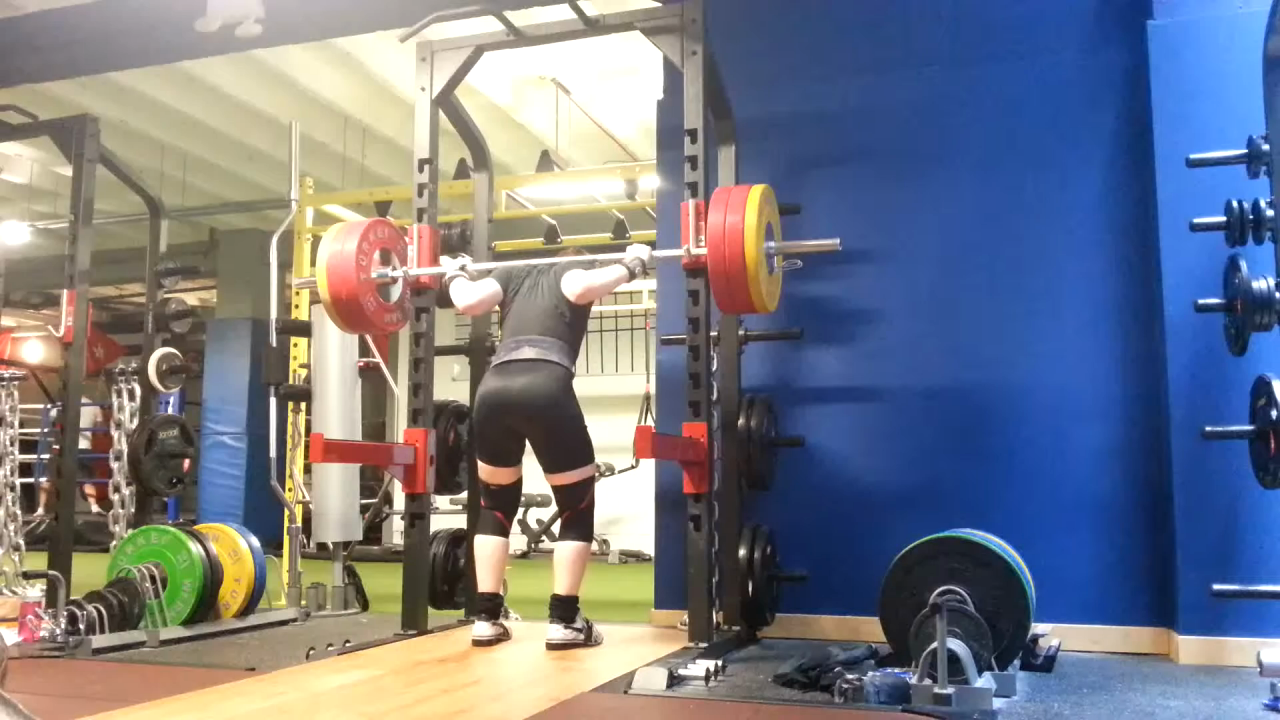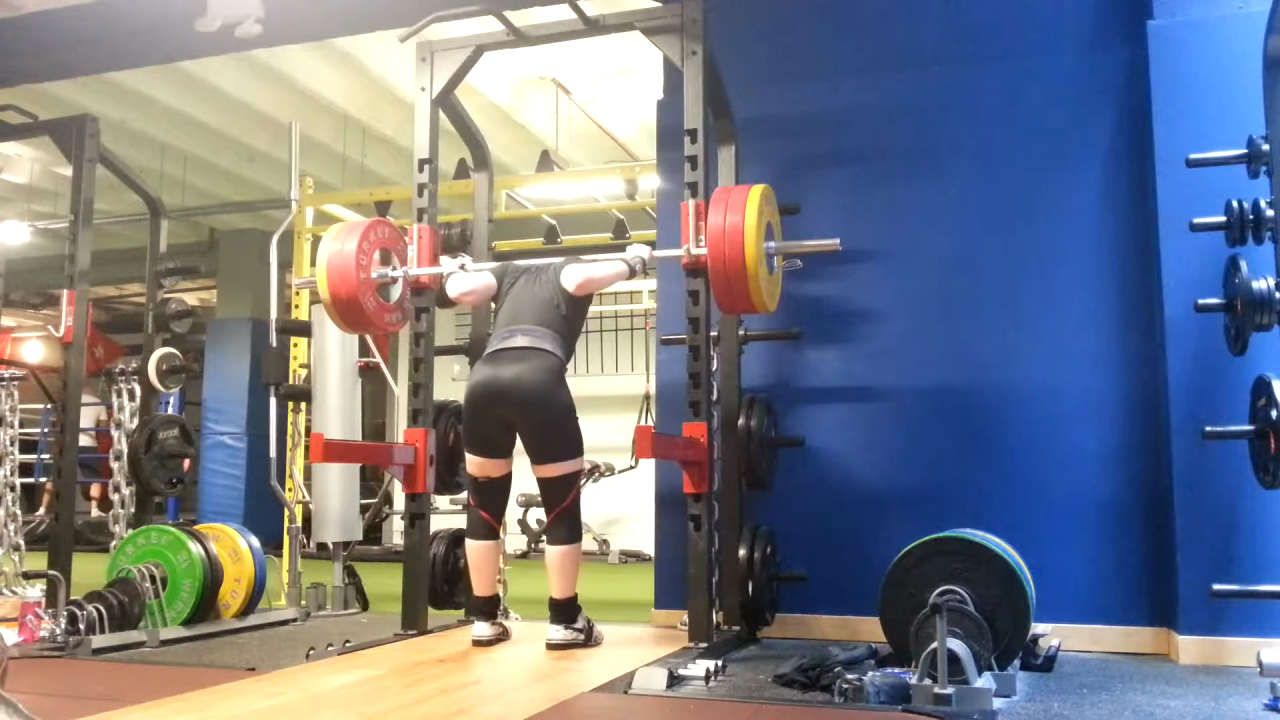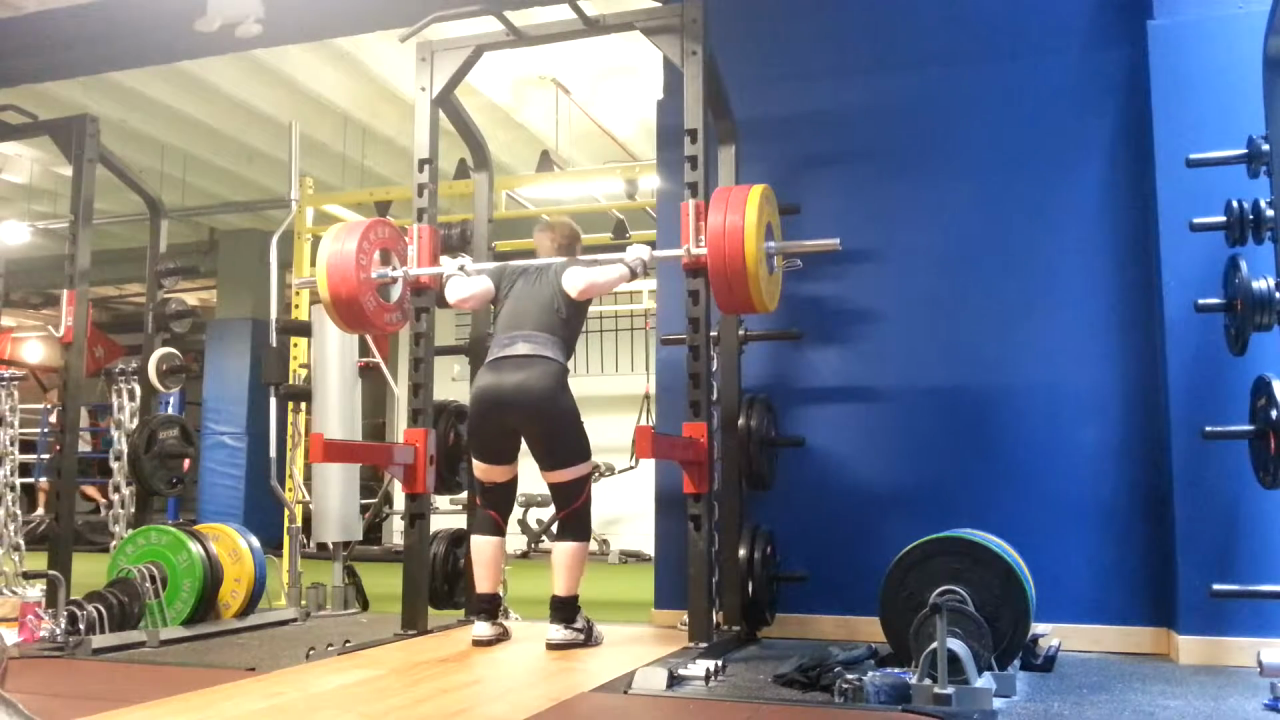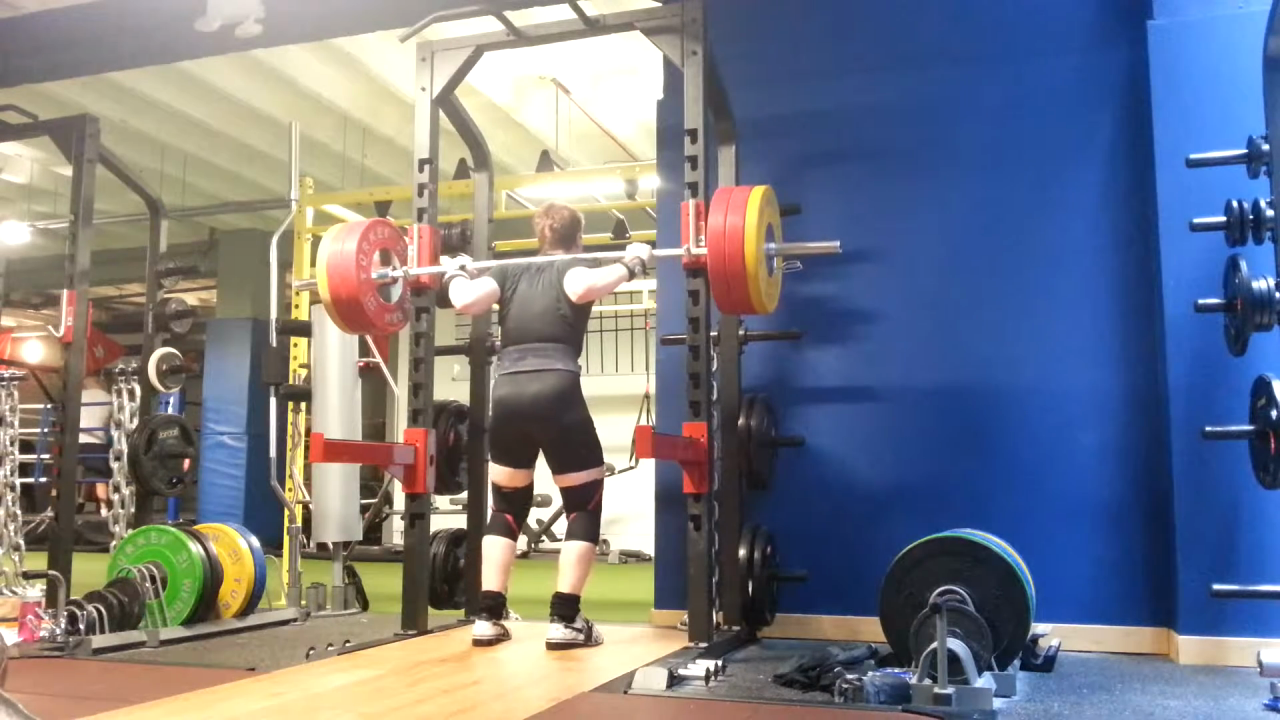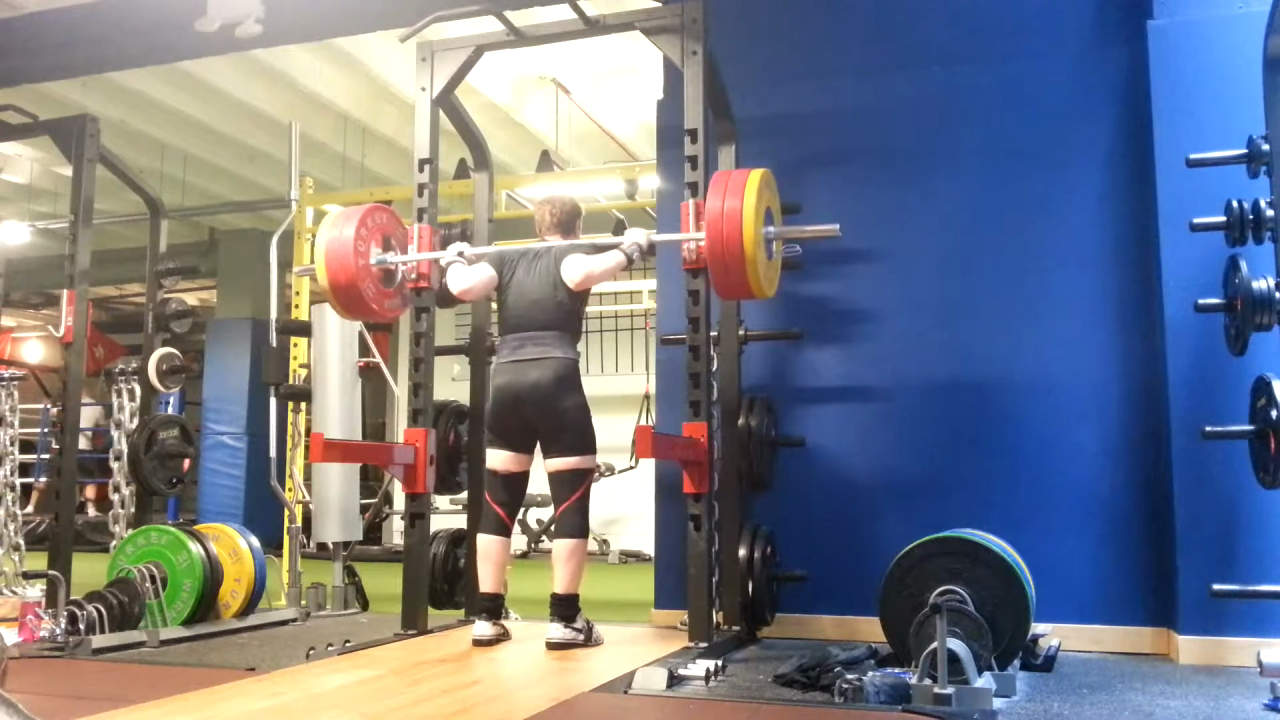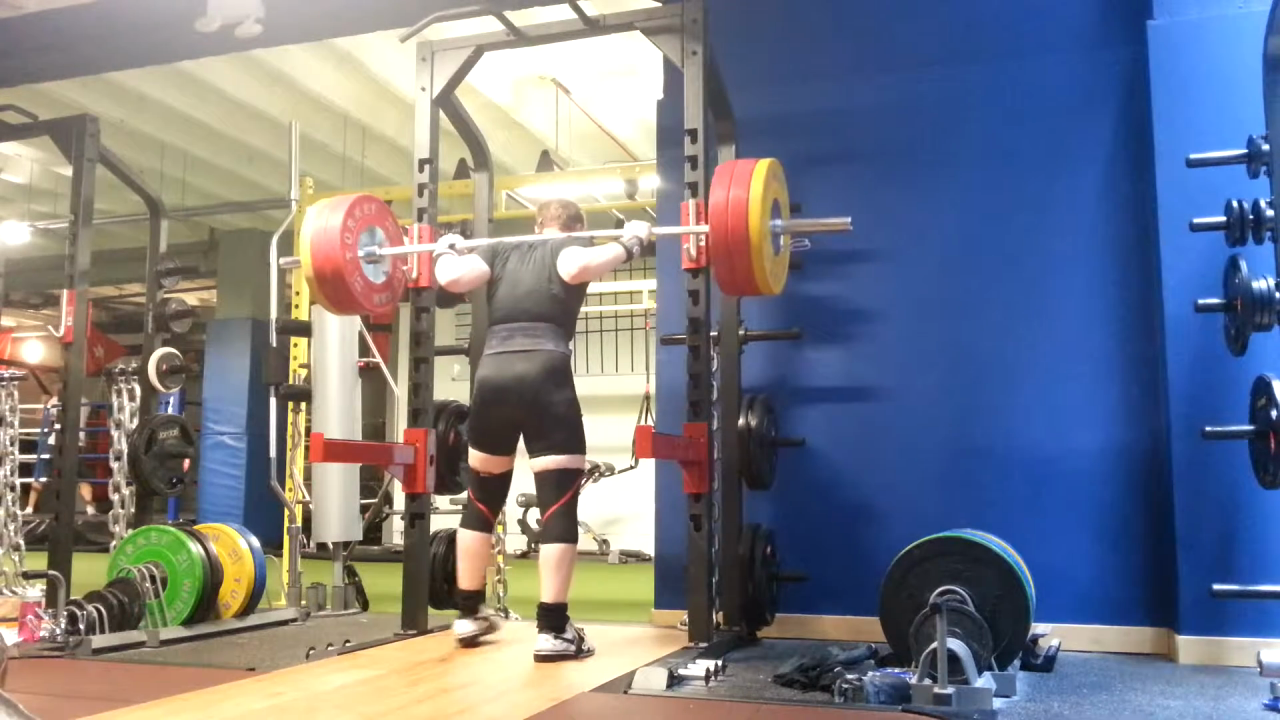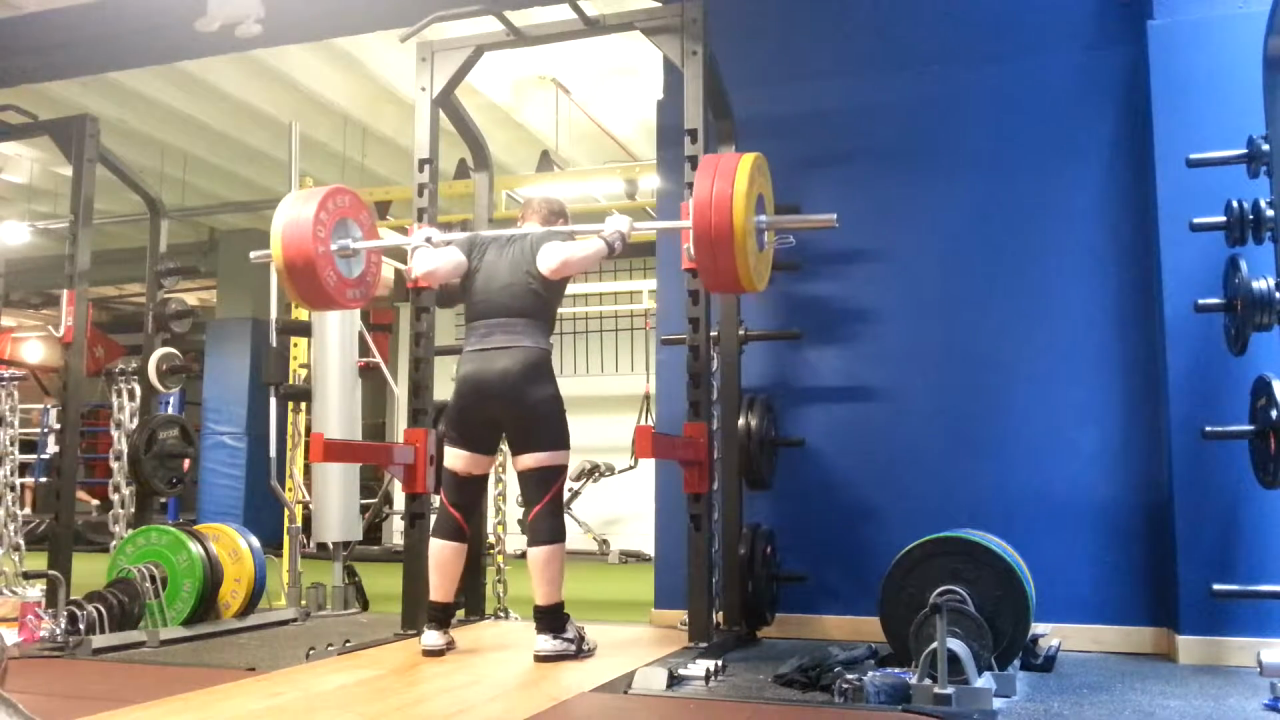
dt=0.7s
person 1, frame 1
left shoulder: (514, 273)
right shoulder: (581, 268)
left elbow: (470, 302)
right elbow: (580, 289)
left wrist: (455, 274)
right wrist: (631, 265)
left hip: (493, 391)
right hip: (546, 389)
left knee: (495, 507)
right knee: (577, 509)
left ankle: (486, 618)
right ankle: (564, 621)
person 1, frame 2
left shoulder: (510, 271)
right shoulder: (574, 267)
left elbow: (463, 292)
right elbow: (581, 279)
left wrist: (452, 271)
right wrist: (632, 263)
left hip: (484, 380)
right hip: (538, 378)
left knee: (484, 505)
right knee: (562, 507)
left ankle: (484, 620)
right ankle: (565, 622)
person 1, frame 3
left shoulder: (508, 272)
right shoulder: (575, 270)
left elbow: (460, 296)
right elbow: (581, 286)
left wrist: (452, 272)
right wrist: (632, 264)
left hip: (489, 386)
right hip: (541, 385)
left knee: (491, 506)
right knee: (574, 507)
left ankle: (485, 619)
right ankle: (565, 621)
person 1, frame 4
left shoulder: (509, 271)
right shoulder: (578, 265)
left elbow: (465, 302)
right elbow: (581, 288)
left wrist: (454, 274)
right wrist: (632, 263)
left hip: (506, 395)
right hip: (557, 394)
left knee: (506, 511)
right knee: (583, 510)
left ankle: (487, 617)
right ankle: (565, 619)
person 1, frame 5
left shoulder: (506, 257)
right shoulder: (578, 251)
left elbow: (464, 287)
right elbow: (579, 275)
left wrist: (453, 260)
right wrist: (630, 248)
left hip: (506, 381)
right hip: (555, 380)
left knee: (498, 503)
right knee: (571, 503)
left ankle: (487, 617)
right ankle: (565, 620)
person 1, frame 6
left shoulder: (498, 250)
right shoulder: (575, 247)
left elbow: (452, 279)
right elbow: (577, 267)
left wrist: (444, 252)
right wrist: (631, 243)
left hip: (492, 374)
right hip: (544, 375)
left knee: (482, 500)
right knee: (558, 504)
left ankle: (468, 613)
right ankle: (553, 630)
person 1, frame 7
left shoulder: (478, 244)
right shoulder: (556, 239)
left elbow: (428, 270)
right elbow: (558, 262)
left wrist: (422, 244)
right wrist: (612, 238)
left hip: (472, 374)
right hip: (526, 373)
left knee: (456, 504)
right knee: (543, 504)
left ankle: (436, 627)
right ankle: (552, 630)
